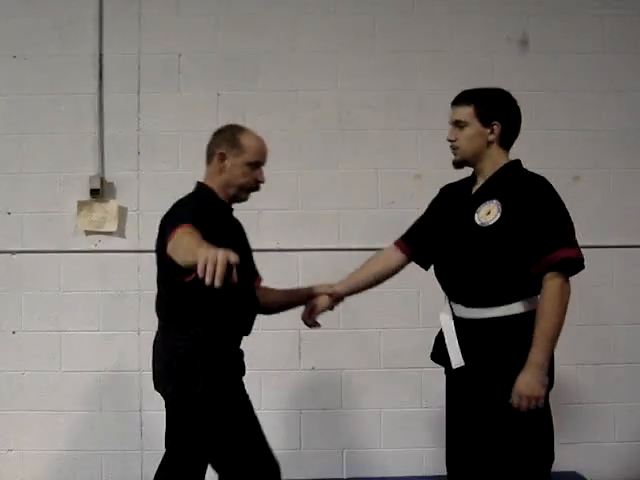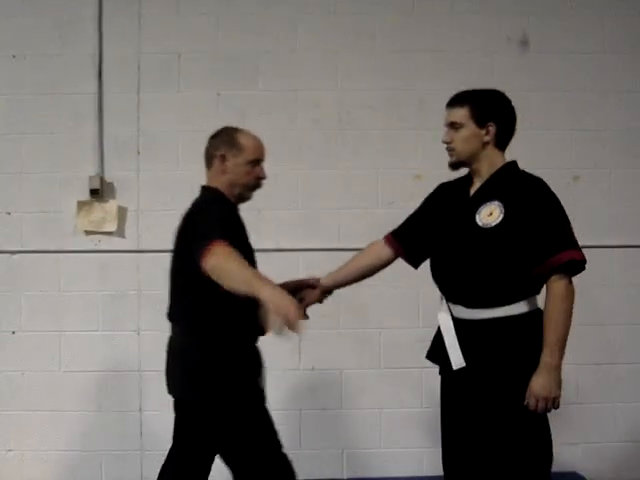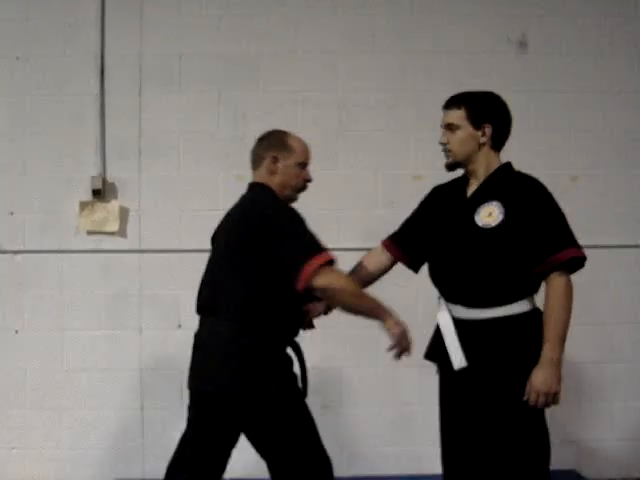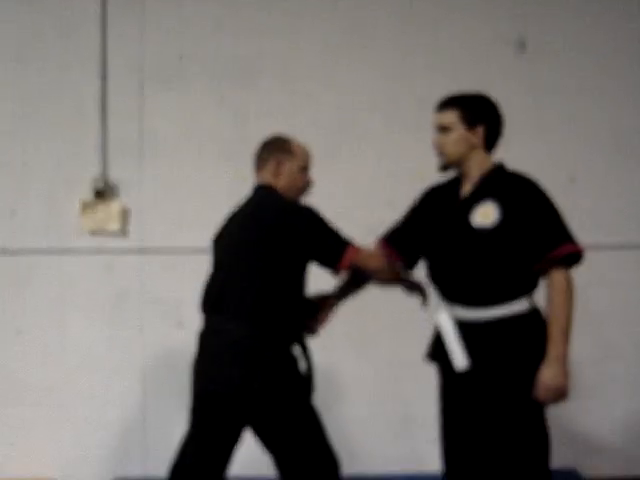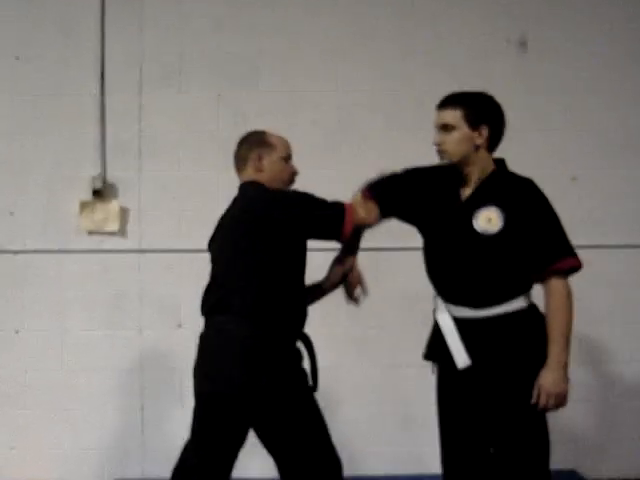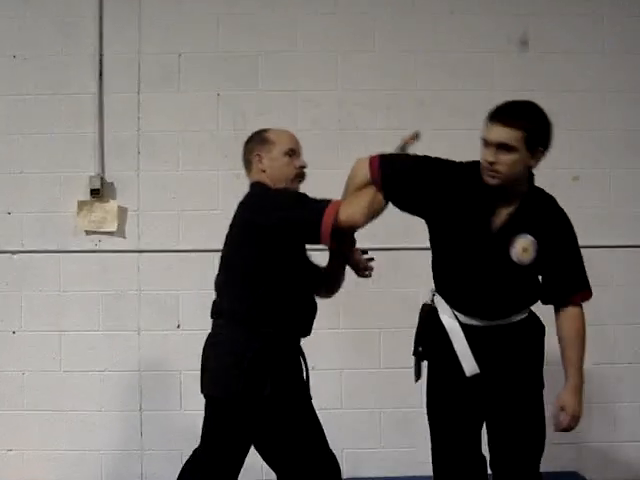
dt=0.3s
person 1, frame 1
left shoulder: (530, 193)
right shoulder: (452, 197)
left elbow: (556, 281)
right elbow: (400, 252)
left wrist: (536, 366)
right wrist: (335, 293)
left hip: (511, 347)
right hip: (464, 349)
person 1, frame 2
left shoulder: (527, 194)
right shoulder: (446, 197)
left elbow: (559, 280)
right elbow: (389, 247)
left wrist: (549, 367)
right wrist: (323, 286)
left hip: (511, 348)
right hip: (460, 349)
person 1, frame 3
left shoulder: (524, 194)
right shoulder: (442, 199)
left elbow: (558, 278)
right elbow: (387, 253)
left wrist: (549, 362)
left hip: (511, 347)
right hip: (458, 348)
person 1, frame 4
left shoulder: (518, 193)
right shoulder: (436, 201)
left elbow: (558, 274)
right elbow: (385, 254)
left wrist: (555, 358)
right wrist: (335, 300)
left hip: (512, 345)
right hip: (459, 347)
person 1, frame 5
left shoulder: (520, 198)
right shoulder: (428, 186)
left elbow: (556, 281)
right elbow: (367, 201)
left wrist: (555, 365)
right wrist: (346, 259)
left hip: (512, 342)
right hip: (456, 344)
person 1, frame 6
left shoulder: (550, 221)
right shoulder: (448, 182)
left elbow: (569, 304)
right elbow: (367, 169)
left wrist: (572, 385)
left hip: (513, 346)
right hip: (450, 340)
person 2, frame 1
left shoulder: (227, 222)
right shoulder: (192, 212)
left elbow: (250, 296)
right elbow: (181, 242)
left wrist: (307, 295)
right wrist: (207, 251)
left hip: (194, 361)
right hip: (197, 362)
person 2, frame 2
left shoulder: (210, 213)
right shoulder: (212, 214)
left elbow: (221, 296)
right elbow: (217, 259)
left wrist: (294, 287)
right wrist: (270, 291)
left hip: (195, 360)
right hip: (216, 365)
person 2, frame 3
left shoulder: (241, 215)
right shoulder: (275, 215)
right elbow: (324, 278)
left wrist: (303, 298)
right wrist: (385, 316)
left hip: (214, 354)
right hip: (251, 360)
person 2, frame 4
left shoulder: (238, 221)
right shoulder: (289, 217)
right elbow: (363, 261)
left wrist: (307, 306)
right wrist: (405, 277)
left hip: (219, 353)
right hip: (260, 357)
person 2, frame 5
left shoulder: (230, 222)
right shoulder: (278, 206)
right elbow: (361, 216)
left wrist: (329, 282)
left hip: (218, 352)
right hip: (262, 357)
person 2, frame 6
left shoulder: (270, 215)
right shoulder: (267, 207)
left elbow: (321, 286)
right elbow: (350, 215)
left wrist: (343, 260)
left hip: (231, 357)
right hip: (259, 363)
